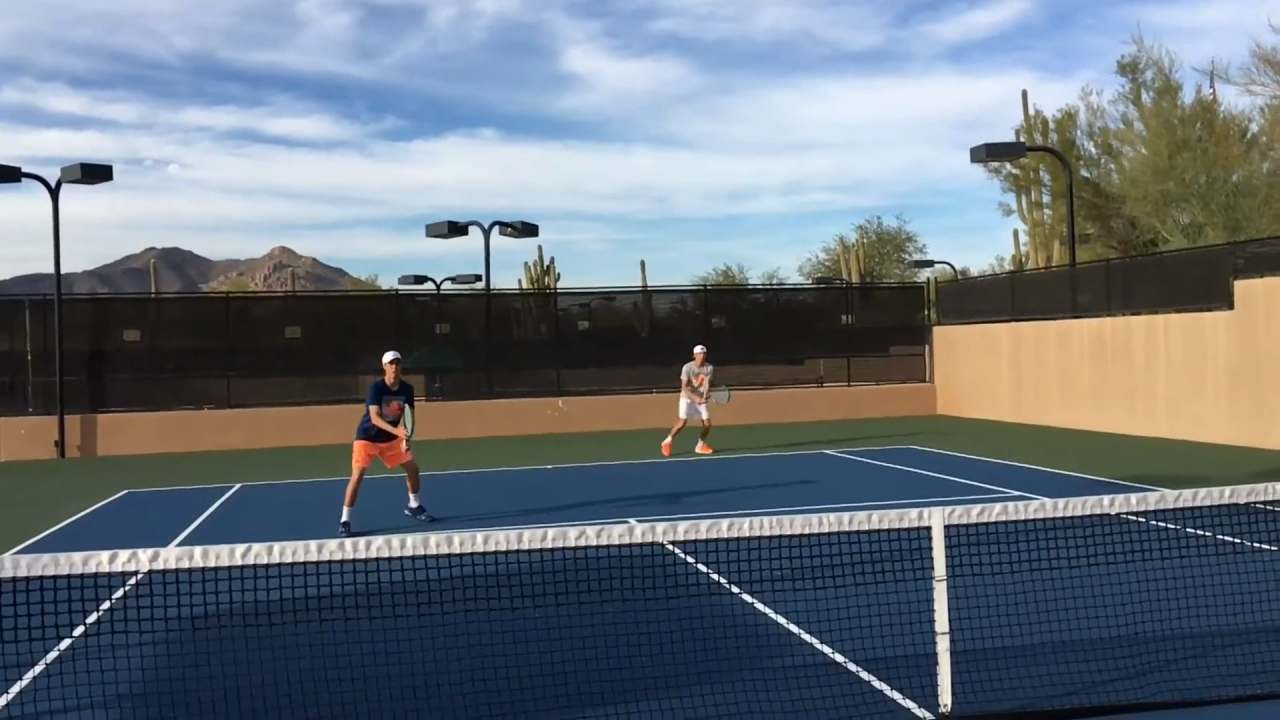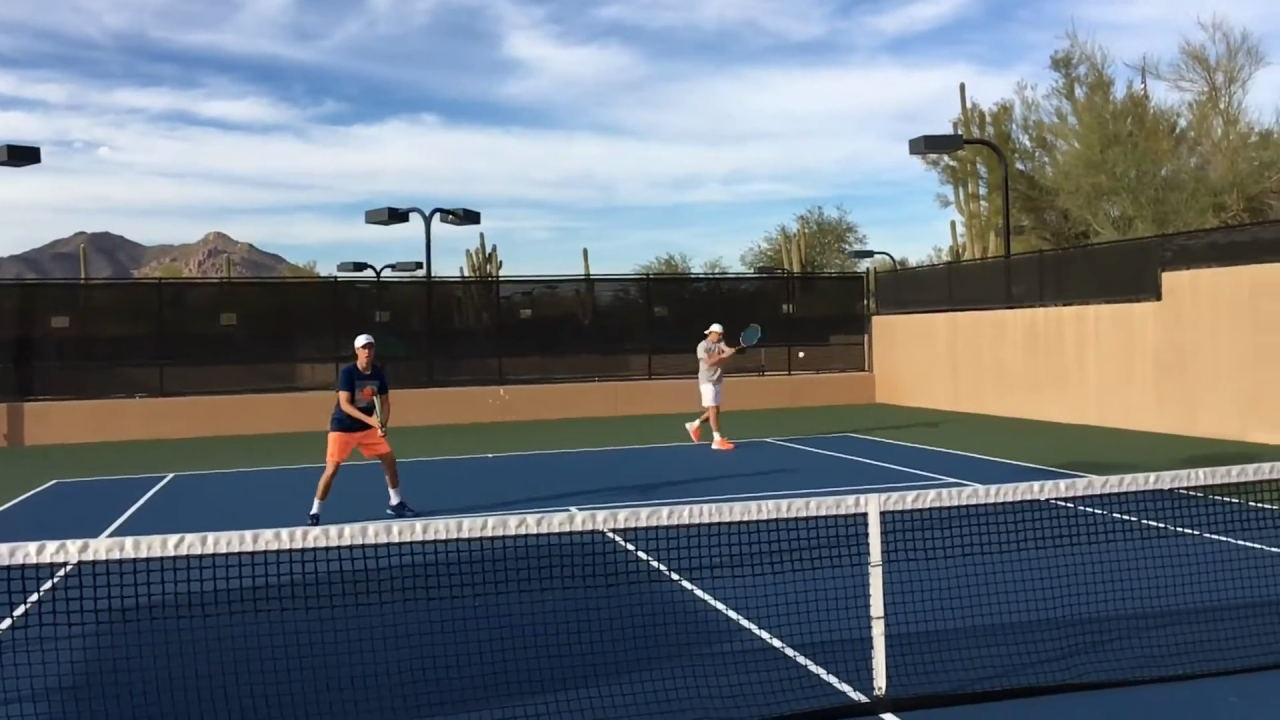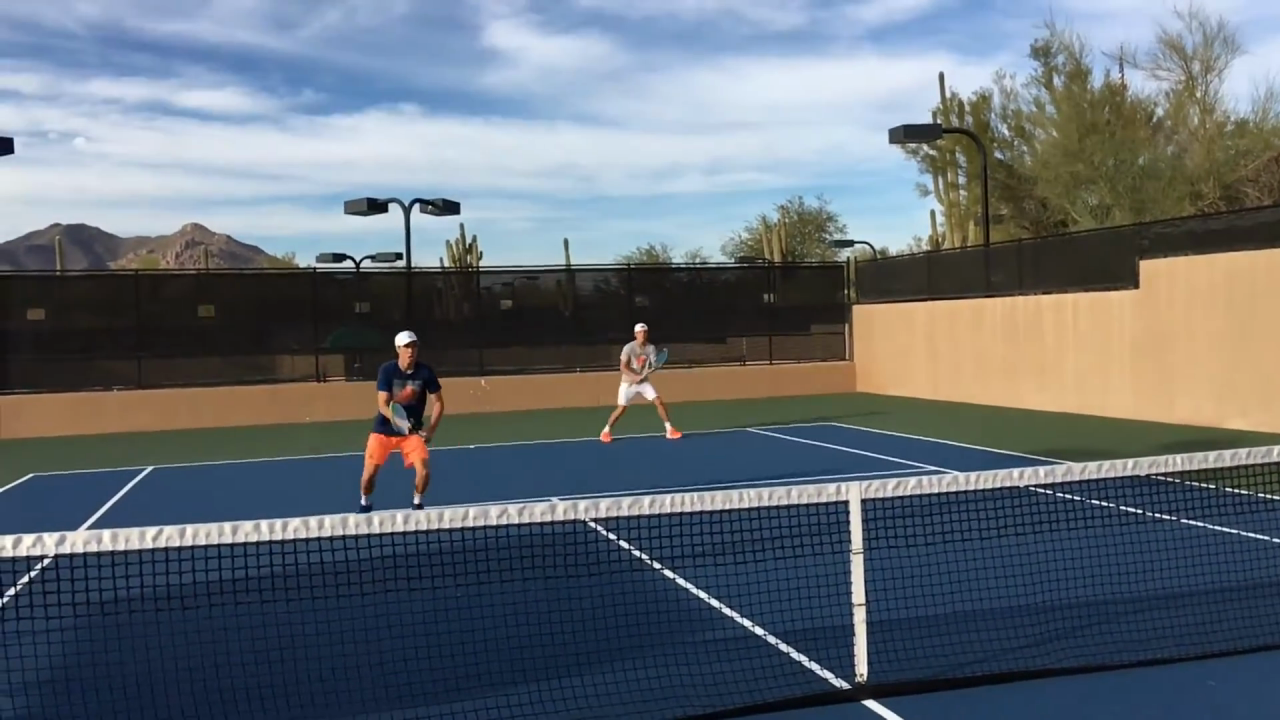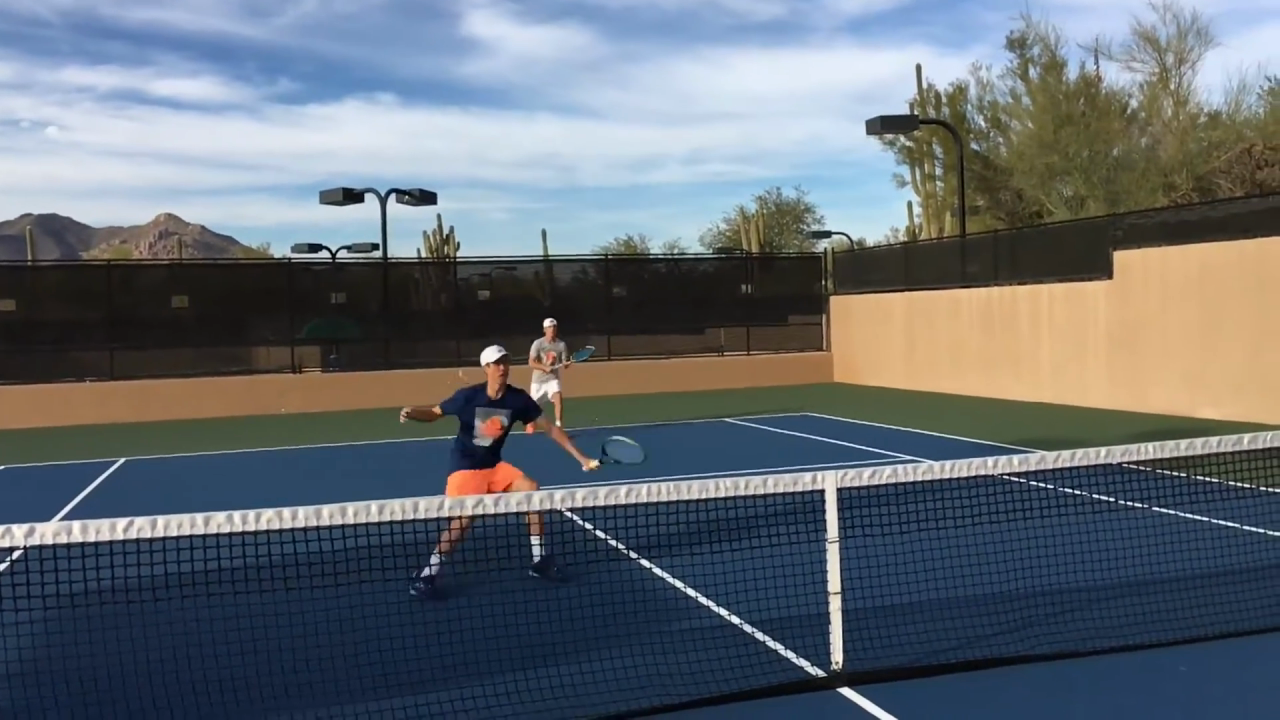
dt=1s
person 1, frame 1
left shoulder: (407, 389)
right shoulder: (376, 388)
right elbow: (374, 417)
left wrist: (405, 438)
right wrist: (397, 431)
left hip: (391, 438)
right hip: (367, 437)
left knee: (413, 468)
right knee: (357, 476)
left ankle: (414, 506)
right ankle: (345, 521)
person 1, frame 2
left shoulder: (378, 373)
right shoulder: (347, 373)
left elbow: (385, 402)
right elbow: (344, 404)
left wrist: (382, 424)
right wrist: (369, 419)
left hip: (368, 428)
right hip: (342, 427)
left knee: (389, 460)
right knee: (332, 469)
left ankle: (395, 503)
right ankle: (315, 511)
person 1, frame 3
left shoulder: (426, 372)
right shoulder: (387, 370)
left elbow: (438, 403)
right elbow: (382, 405)
left wrist: (429, 429)
left hip: (414, 429)
right hip: (385, 428)
left knee: (423, 471)
right knee: (370, 473)
left ankle: (417, 503)
right ankle: (365, 504)
person 1, frame 4
left shoulder: (518, 398)
right shoulder: (467, 396)
left elbow: (550, 428)
right elbow: (435, 413)
left wrist: (582, 458)
right wrist: (414, 413)
left hip: (494, 465)
right hip: (465, 466)
left knee: (533, 492)
right knee: (462, 521)
left ankle: (539, 561)
right ankle: (428, 573)
